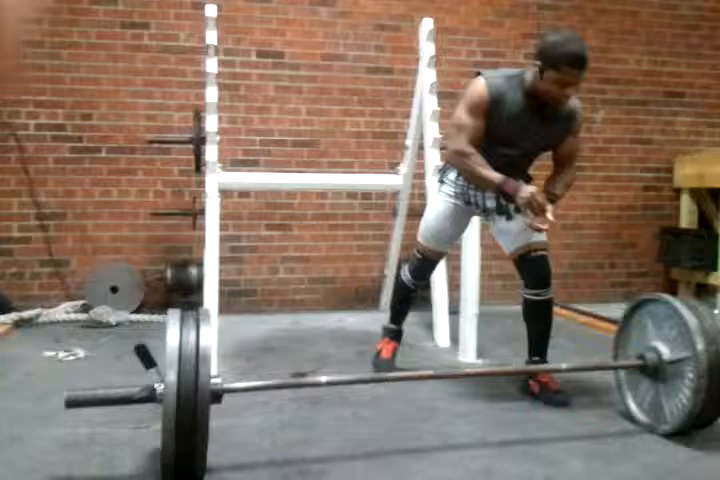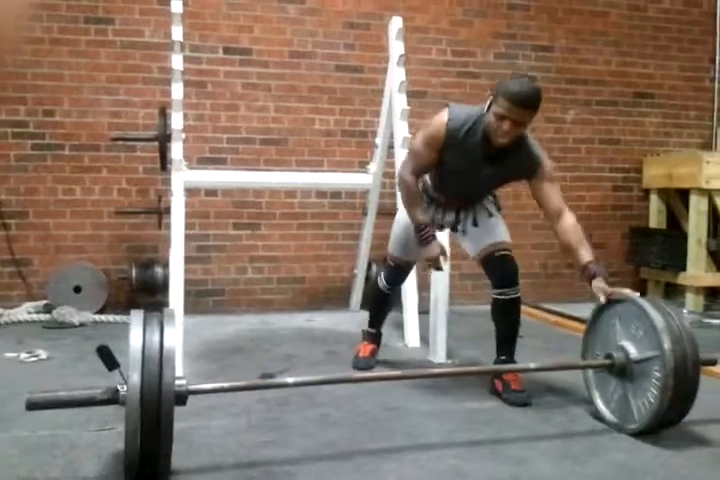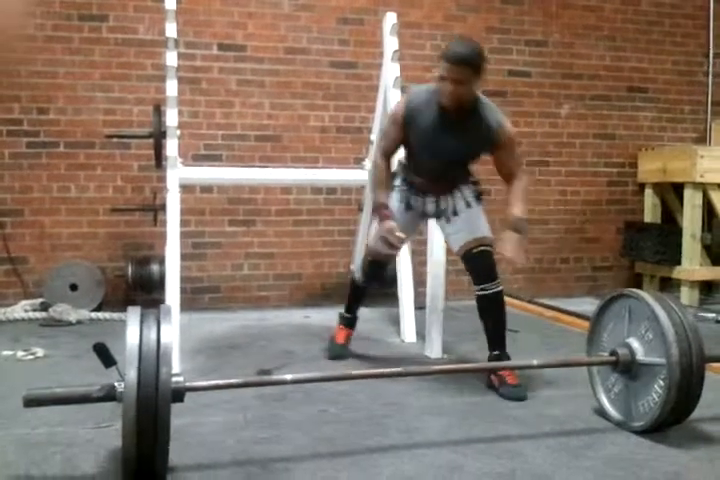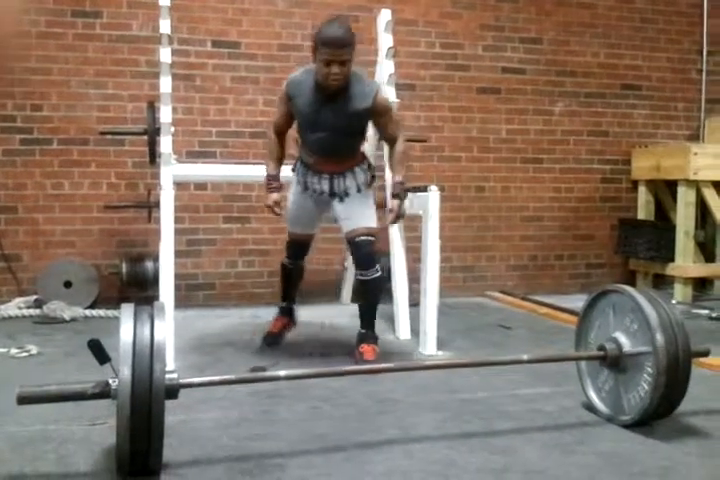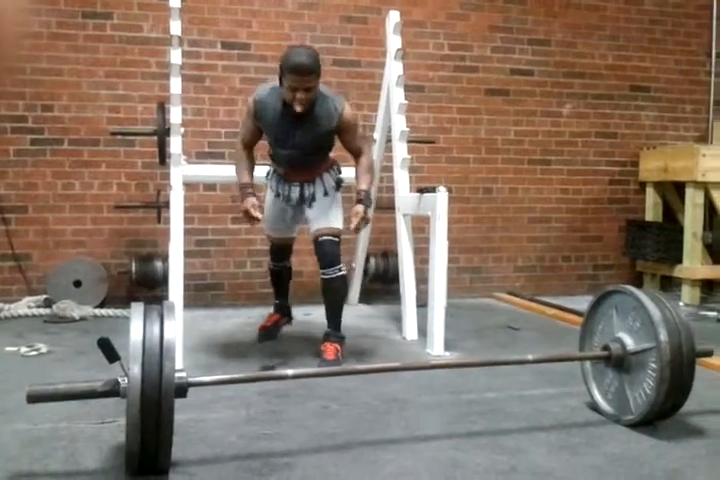
dt=1s
person 1, frame 1
left shoulder: (570, 112)
right shoulder: (488, 88)
left elbow: (566, 166)
right elbow: (458, 149)
left wrist: (548, 198)
right wrist: (510, 188)
left hip: (515, 189)
right hip: (463, 181)
left knee: (539, 272)
right knee: (423, 260)
left ankle: (536, 369)
right ankle: (391, 335)
person 1, frame 2
left shoulder: (533, 159)
right shoulder: (449, 123)
left elbow: (561, 216)
right elbow: (408, 173)
left wrist: (593, 272)
right wrist: (425, 235)
left hip: (475, 206)
right hip: (426, 199)
left knee: (505, 273)
right knee: (396, 269)
left ankle: (505, 369)
right ankle: (371, 338)
person 1, frame 3
left shoulder: (496, 125)
right shoulder: (410, 105)
left elbow: (514, 177)
right elbow: (382, 156)
left wrist: (515, 227)
right wrist: (383, 213)
left hip: (457, 193)
right hip: (409, 189)
left knee: (484, 267)
right knee: (375, 260)
left ankle: (498, 363)
right ankle: (346, 323)
person 1, frame 4
left shoulder: (372, 95)
right shoulder: (294, 86)
left elbow: (395, 140)
right elbow: (278, 133)
left wrist: (398, 191)
right wrist: (272, 184)
left hip: (352, 178)
right hip: (307, 175)
left knee: (365, 252)
right knee: (296, 249)
left ankle: (367, 337)
right ankle: (285, 313)
person 1, frame 5
left shoulder: (338, 110)
right shoulder: (260, 102)
left elbow: (362, 153)
right elbow: (245, 146)
left wrist: (363, 199)
right wrist: (247, 191)
left hip: (321, 183)
right hip: (281, 182)
left knee: (329, 251)
right knee: (279, 249)
left ankle: (333, 337)
right ankle: (281, 309)
